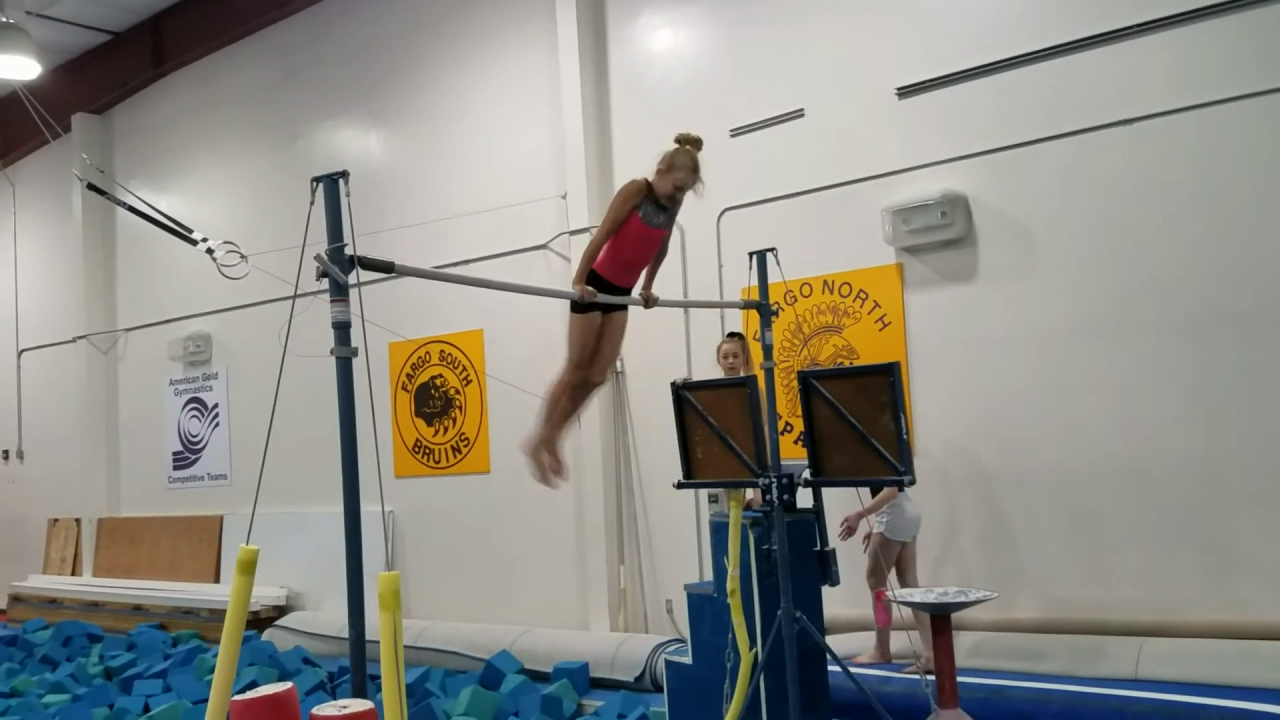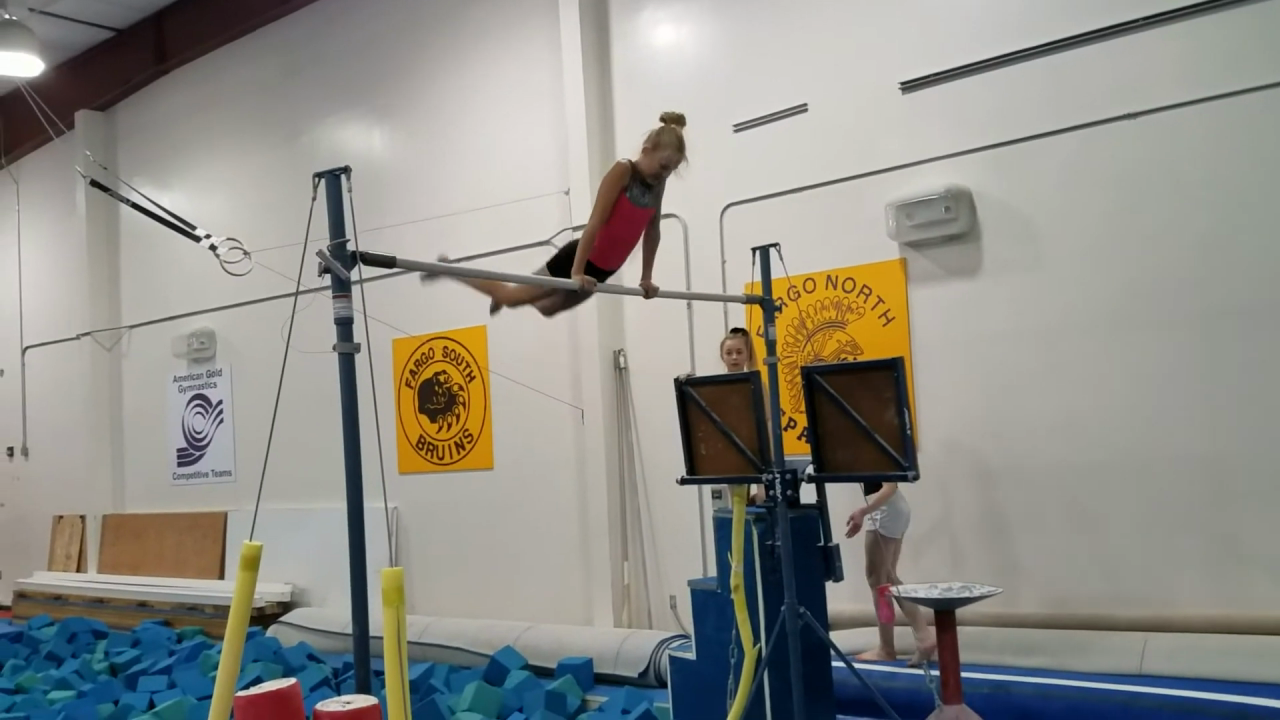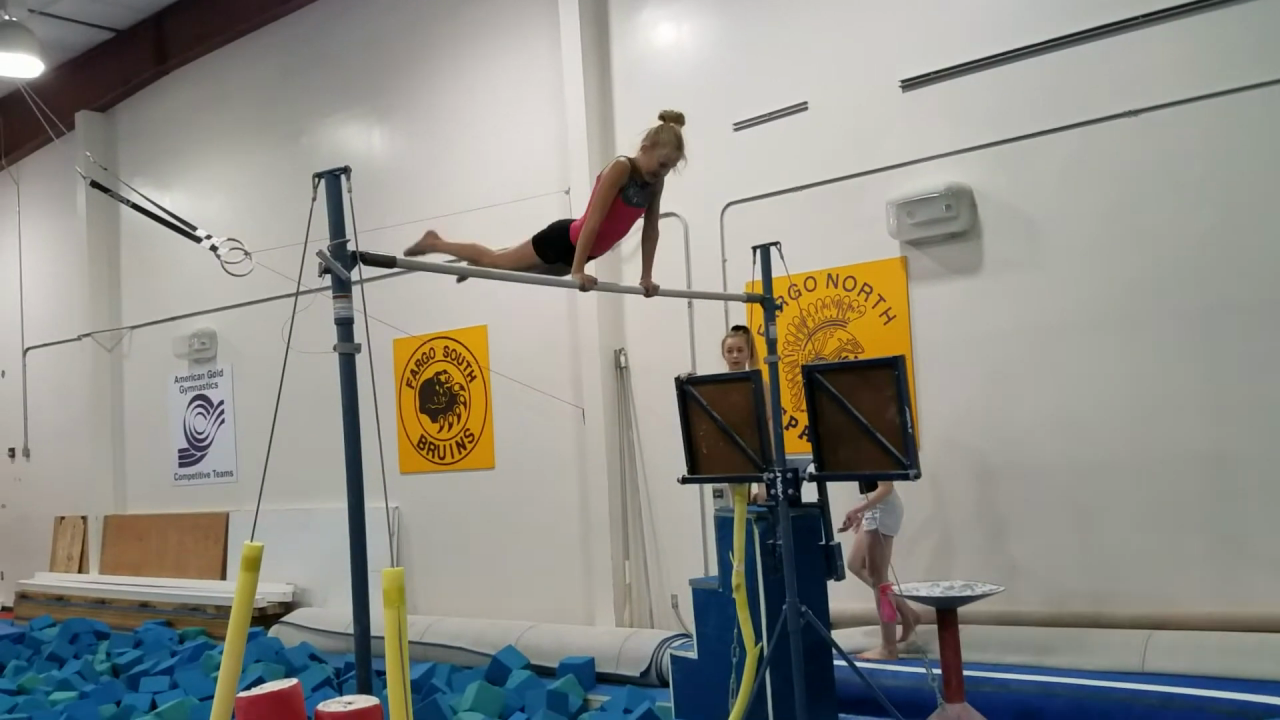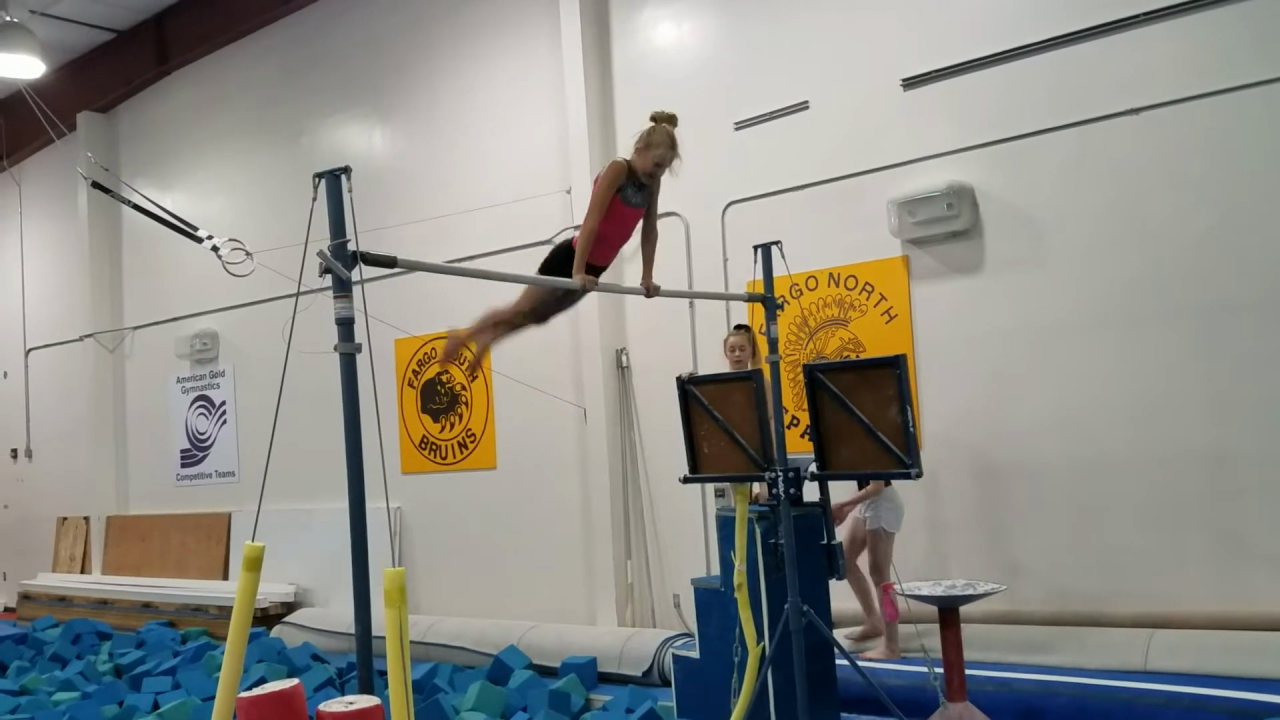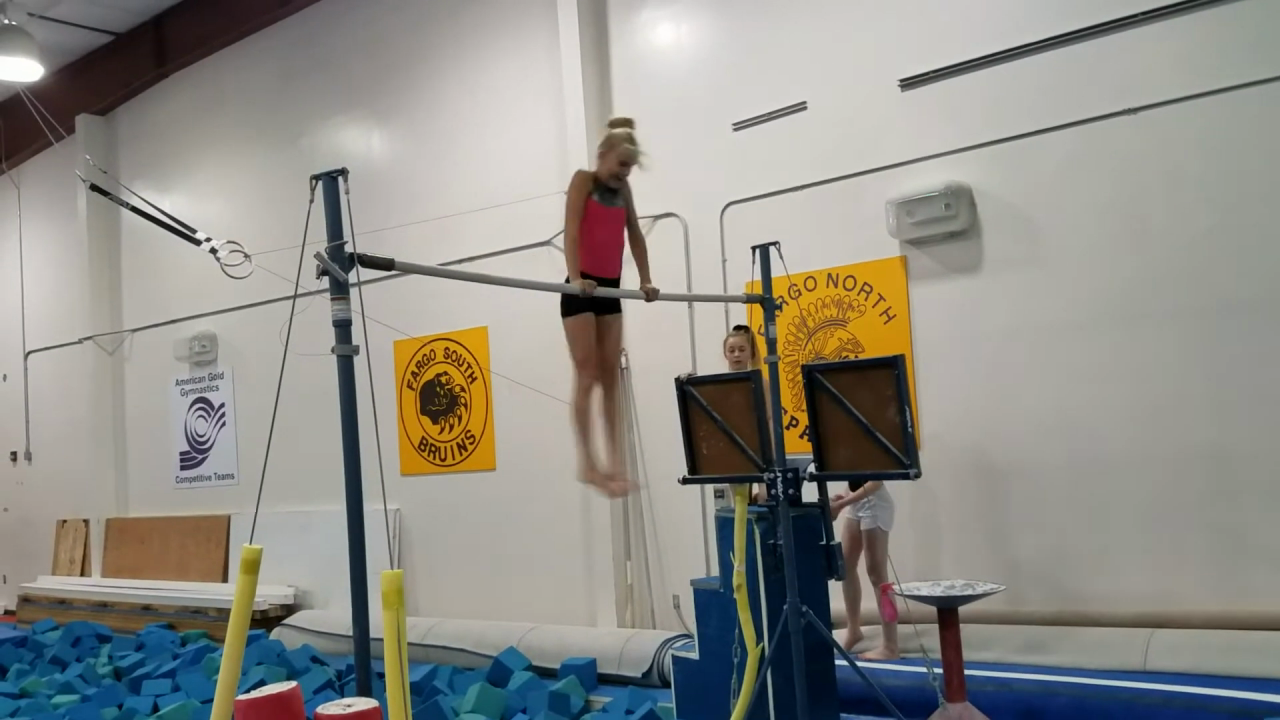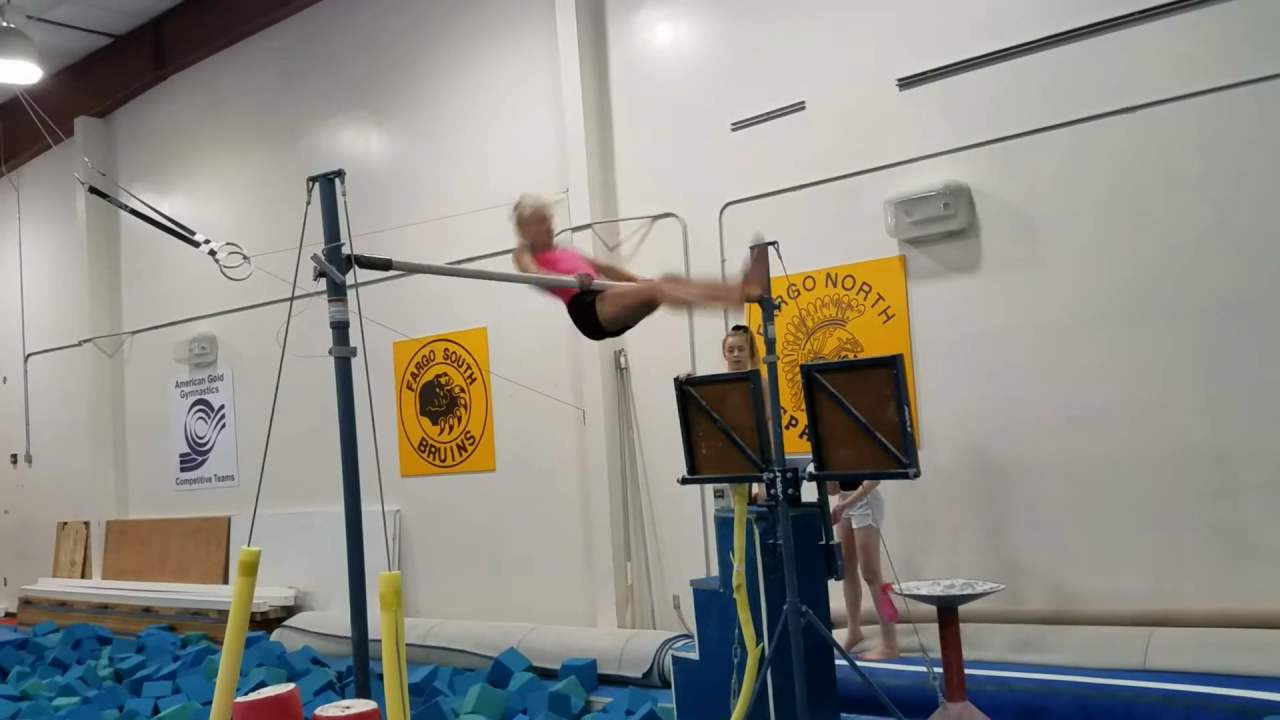
dt=0.2s
person 1, frame 1
left shoulder: (674, 203)
right shoulder: (636, 190)
right elbow: (602, 235)
left wrist: (647, 288)
right wrist: (579, 282)
left hip: (620, 295)
right hip: (594, 288)
left knee: (597, 375)
right knee: (577, 372)
left ankle: (551, 442)
right ankle: (540, 441)
person 1, frame 2
left shoulder: (658, 186)
right shoulder: (622, 172)
left elbow: (652, 233)
right elbow: (595, 224)
left wrist: (646, 278)
right wrist: (578, 274)
left hip: (600, 271)
right hip: (578, 261)
left knee: (549, 307)
right knee: (514, 295)
left ankle: (507, 295)
person 1, frame 3
left shoulder: (656, 180)
right shoulder: (620, 169)
left elbow: (651, 228)
right elbow: (594, 220)
left wrist: (646, 276)
right wrist: (577, 270)
left hip: (579, 250)
right hip: (562, 241)
right knee: (494, 260)
left ankle: (482, 266)
right ankle: (435, 242)
person 1, frame 4
left shoulder: (651, 184)
right shoulder: (617, 169)
left elbow: (650, 231)
right elbow: (592, 220)
left wrist: (648, 277)
right wrist: (578, 272)
left hip: (592, 271)
right hip: (568, 260)
left knee: (538, 316)
right knee: (520, 311)
left ankle: (485, 339)
right ankle: (464, 337)
person 1, frame 5
left shoulder: (623, 188)
right shoulder: (583, 181)
left elbow: (635, 236)
right elbow: (572, 231)
left wrist: (646, 281)
right wrist: (576, 277)
left hip: (609, 291)
right hip: (582, 293)
left knee: (610, 378)
right knee: (588, 376)
left ankle: (614, 464)
right ankle: (588, 464)
person 1, frame 6
left shoulder: (565, 251)
right shoulder: (524, 255)
left elbow: (603, 269)
right elbow: (535, 276)
left wrist: (637, 279)
right wrist: (576, 278)
left hip: (606, 307)
right hip: (590, 311)
left knee: (669, 283)
right knee: (654, 289)
left ankle: (739, 290)
